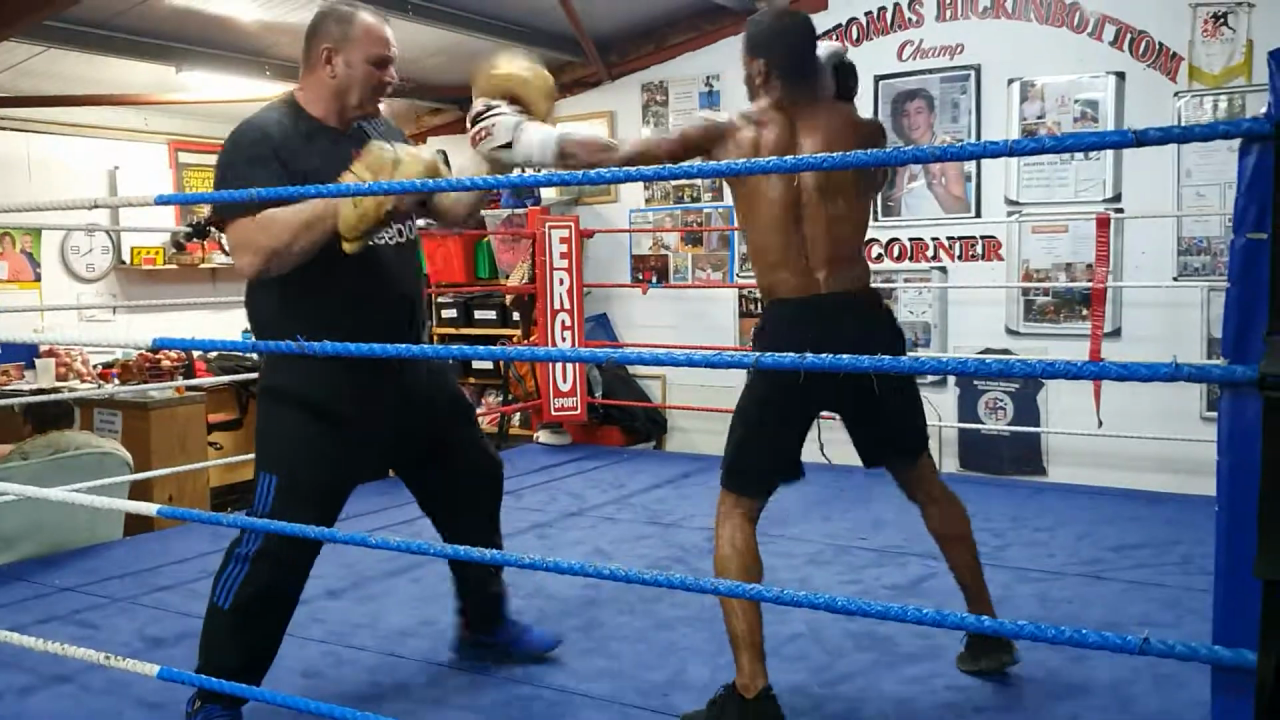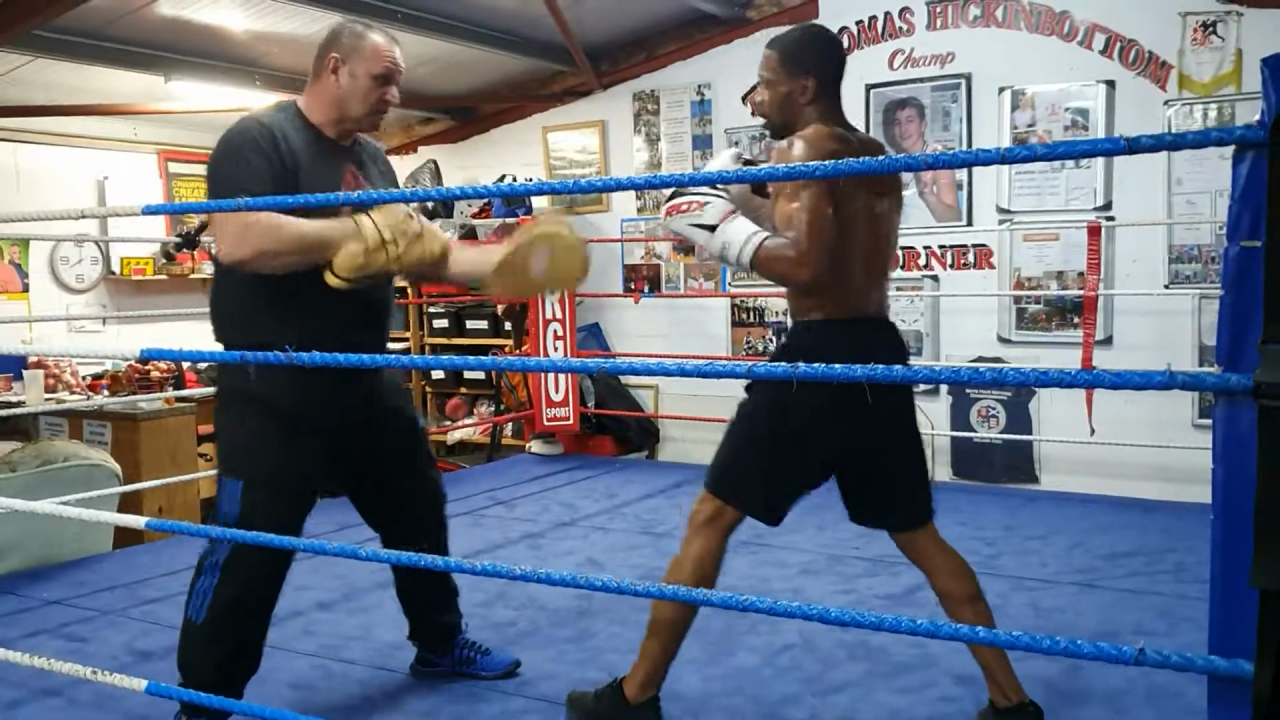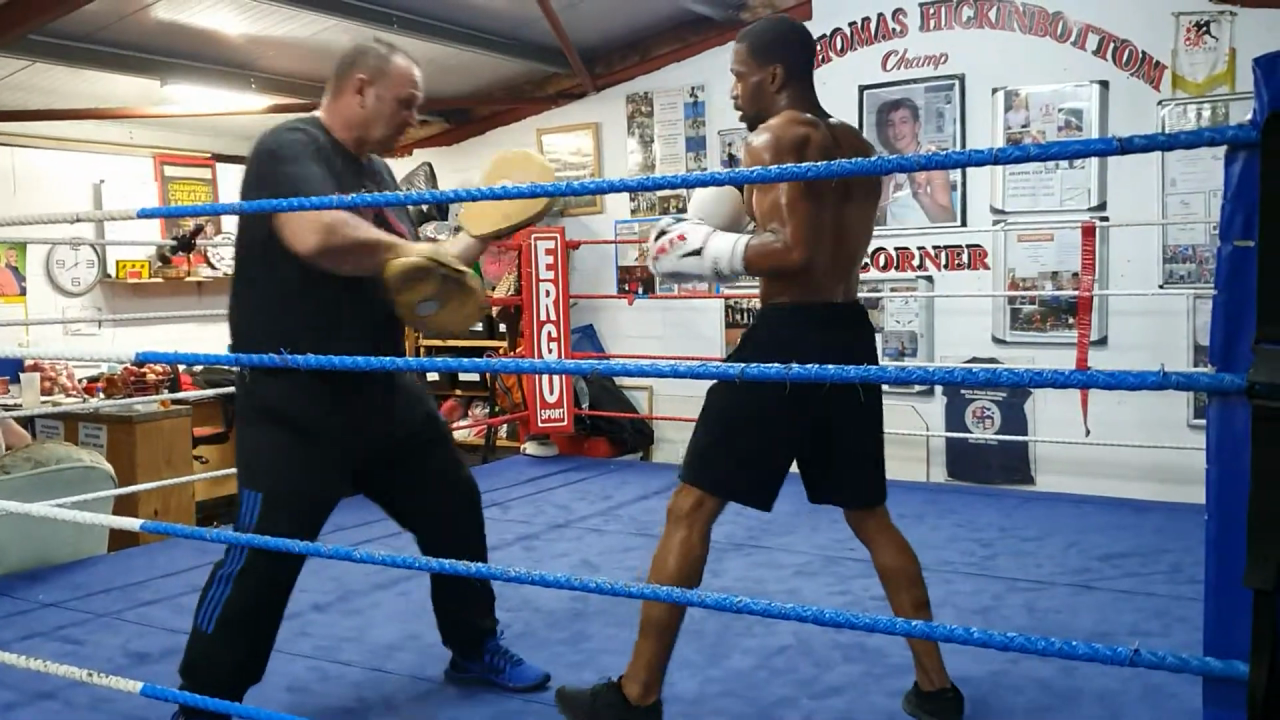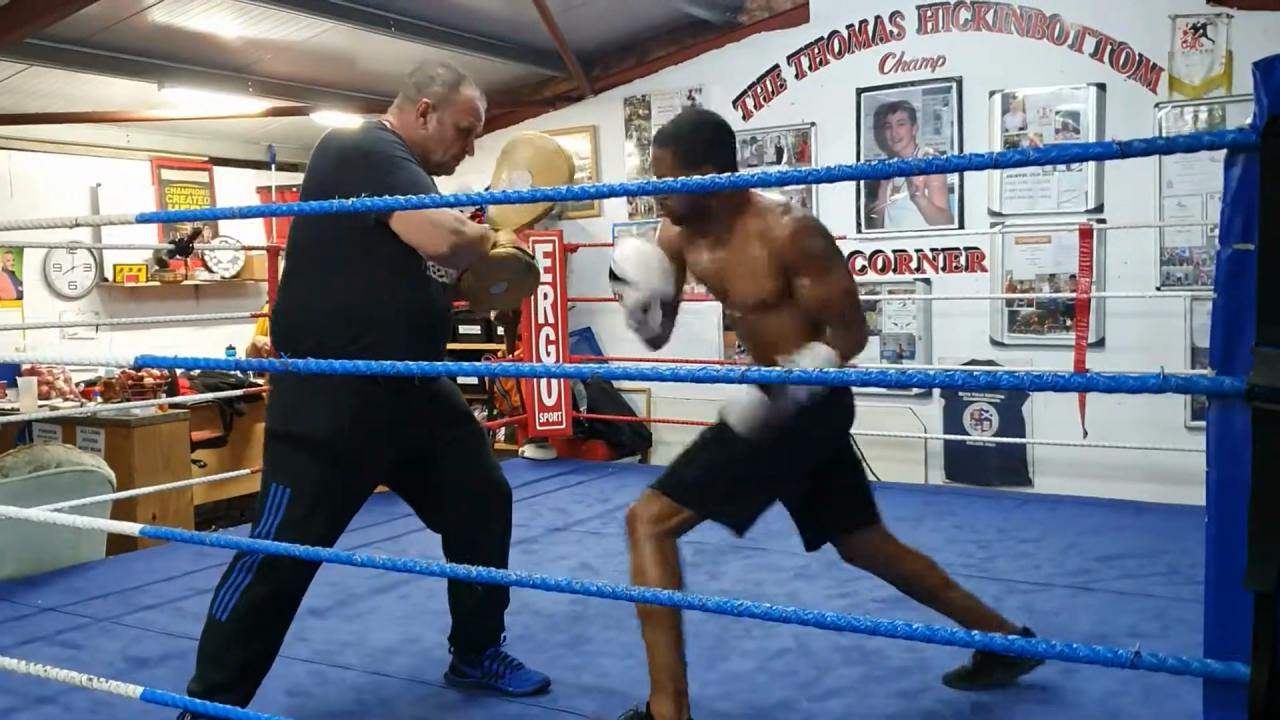
dt=0.7s
person 1, frame 1
left shoulder: (379, 135)
right shoulder: (263, 139)
left elbow: (449, 210)
right elbow: (254, 251)
right wrist: (352, 202)
left hip: (407, 366)
right hip: (315, 383)
left knee: (475, 481)
right knee: (276, 541)
left ankle: (485, 626)
person 1, frame 2
left shoulder: (372, 160)
right shoulder: (259, 137)
left elbow: (420, 256)
right elbow: (235, 240)
left wrist: (504, 263)
right wrist: (360, 235)
left hip: (363, 382)
right hip: (270, 389)
left knee: (417, 513)
right knee: (248, 547)
left ankle: (440, 644)
person 1, frame 3
left shoulder: (376, 173)
right shoulder: (290, 148)
left elbow: (398, 266)
right elbow: (321, 234)
left wrist: (478, 236)
right wrist: (411, 255)
left hip: (383, 389)
right hip: (292, 401)
left knee: (455, 508)
right knee: (265, 554)
left ankle: (474, 649)
person 1, frame 4
left shoulder: (416, 175)
right shoulder: (361, 151)
left elbow: (451, 269)
right elbow: (442, 239)
left wrist: (500, 233)
right wrist: (490, 241)
left hip: (413, 388)
right hip: (328, 393)
left knee: (484, 506)
right knee: (283, 550)
left ankle: (477, 653)
person 2, frame 1
left shoulder: (735, 132)
right shoulder: (864, 132)
left elbow: (611, 159)
left wrist: (522, 135)
left hip: (794, 337)
right hip: (867, 326)
left knee: (738, 511)
right knee: (923, 484)
right ankle: (988, 630)
person 2, frame 2
left shoulder: (805, 150)
right shoulder: (876, 159)
left elbow: (804, 266)
left wrist: (722, 231)
right wrist: (756, 209)
left hip: (819, 357)
right hip: (879, 354)
left knee: (708, 521)
right knee: (919, 536)
person 2, frame 3
left shoulder: (774, 139)
right shoulder: (858, 147)
left elbow: (796, 252)
left wrist: (704, 250)
right wrist: (744, 234)
left hip: (787, 340)
right hip: (849, 338)
left knee: (690, 509)
right knee: (870, 515)
person 2, frame 4
left shoulder: (786, 228)
right shoulder: (677, 230)
left elbow: (850, 325)
right elbow: (652, 334)
left wrist: (786, 389)
right wrist: (640, 291)
left hip: (800, 405)
right hip: (805, 410)
left knee: (648, 526)
right knee: (864, 544)
right ankle: (1000, 638)
